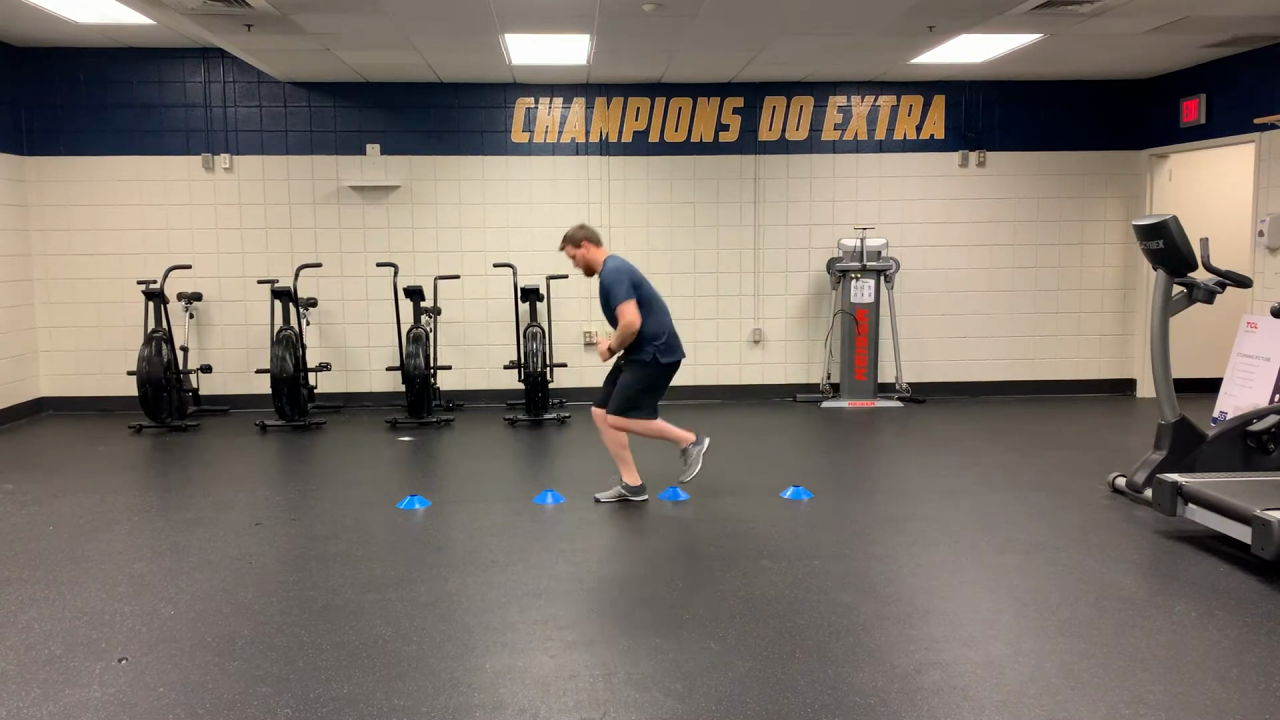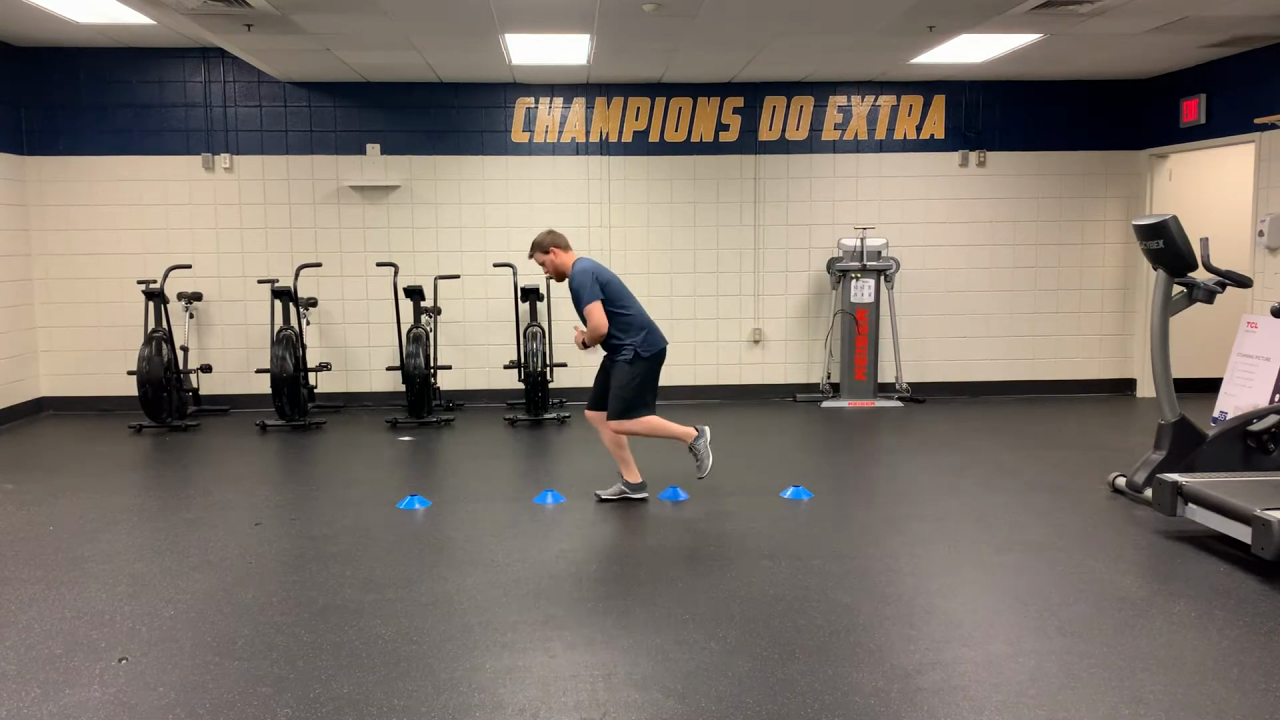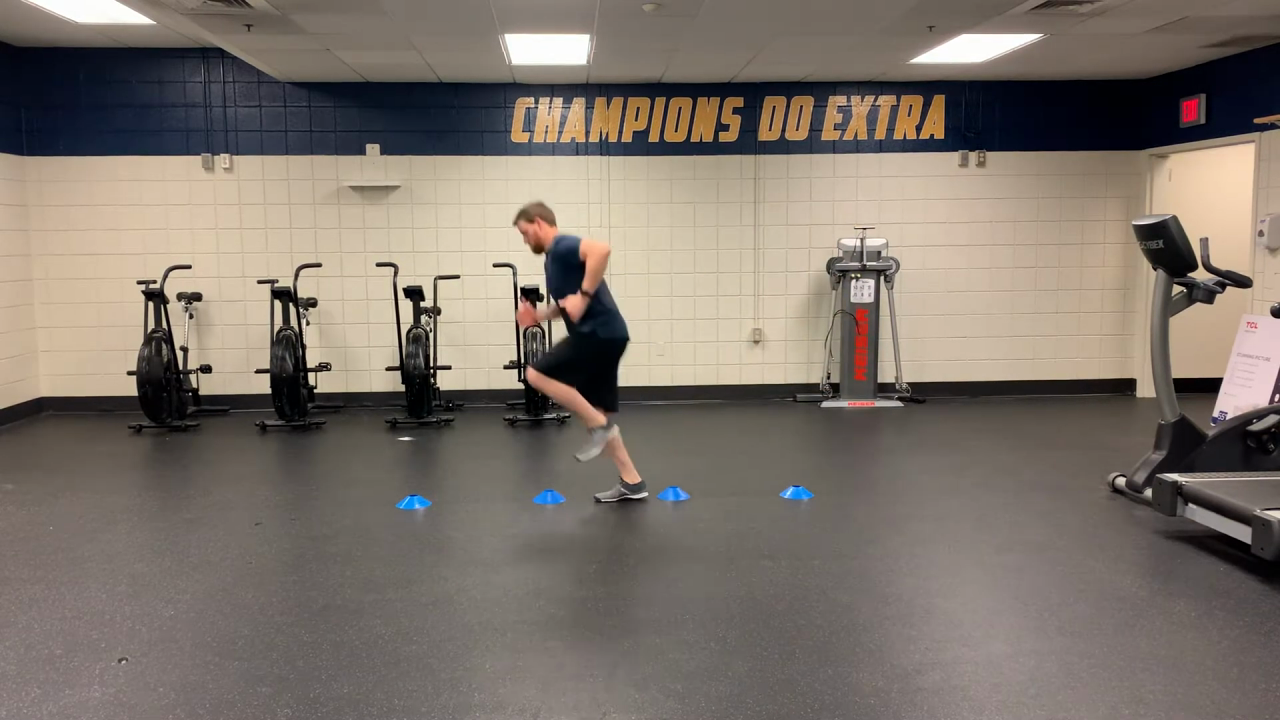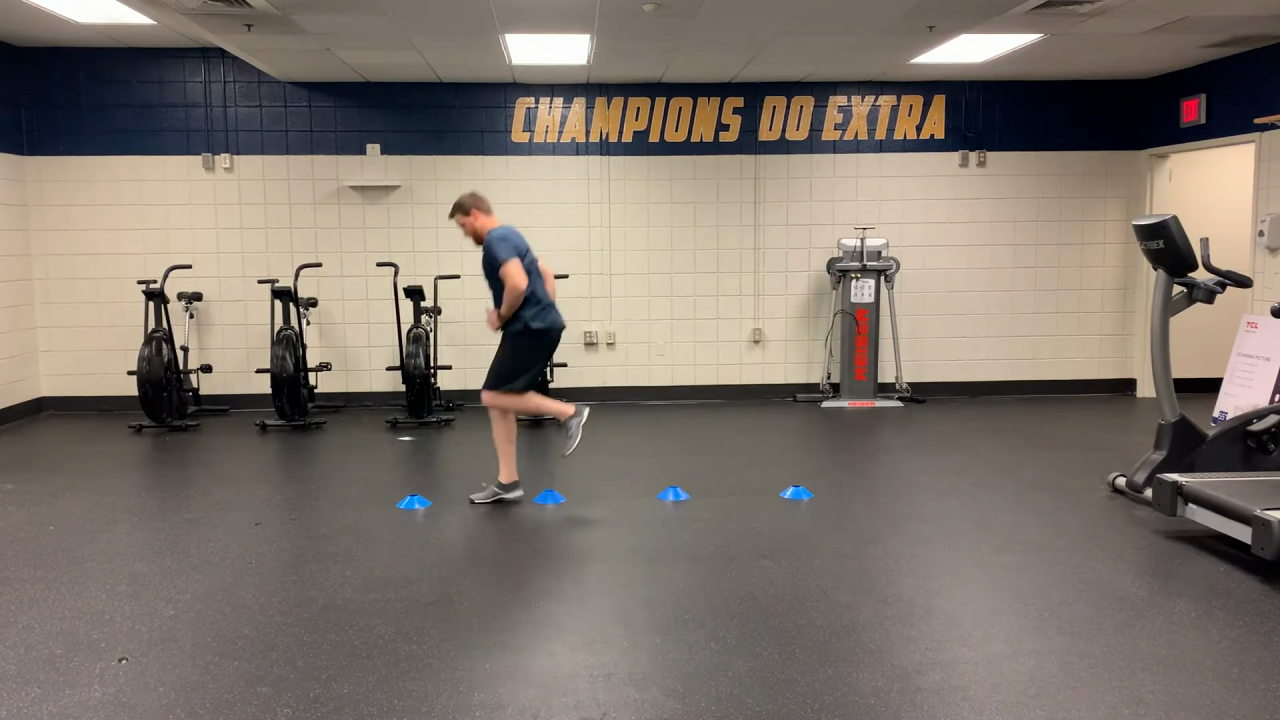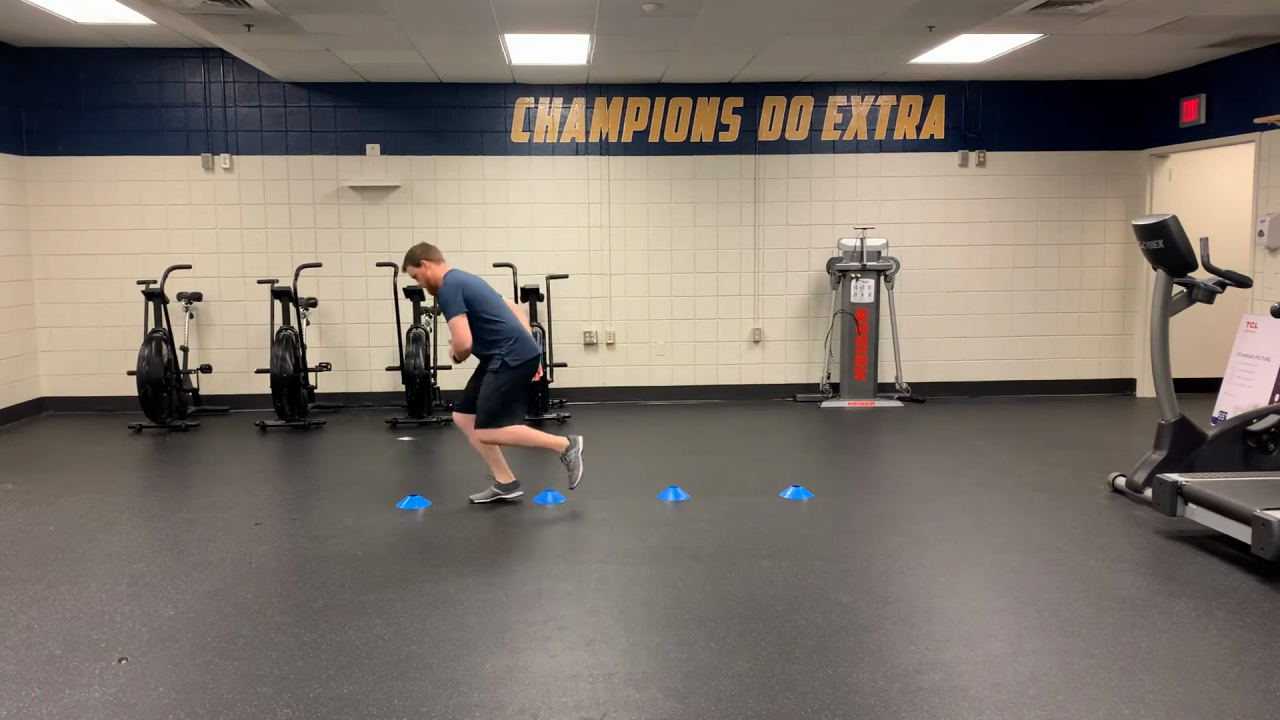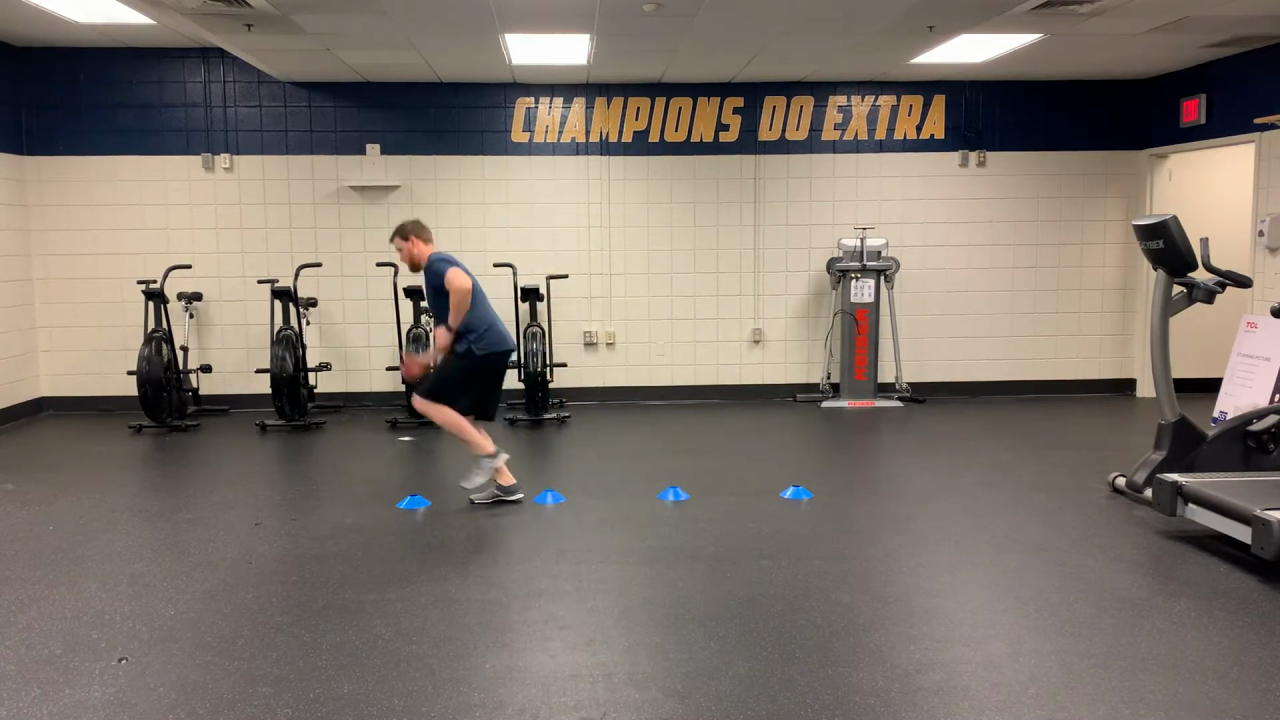
dt=0.4s
person 1, frame 1
left shoulder: (613, 273)
right shoulder: (613, 269)
left elbow: (631, 324)
left wrist: (610, 349)
right wrist: (616, 348)
left hip: (655, 354)
right hip: (644, 353)
left knee: (618, 418)
right knee: (602, 413)
left ankle: (690, 441)
right ankle: (632, 484)
person 1, frame 2
left shoulder: (580, 276)
right shoulder: (585, 270)
left elbow: (599, 326)
left wrist: (584, 339)
left hip: (639, 349)
right hip: (626, 351)
left knee: (620, 422)
right knee: (596, 415)
left ankle: (693, 436)
right ankle: (632, 482)
person 1, frame 3
left shoulder: (563, 246)
right shoulder: (556, 254)
left elbow: (600, 250)
left wrist: (583, 296)
right wrist: (540, 316)
left hip: (599, 334)
right hip: (599, 335)
left knee: (537, 376)
right knee: (598, 414)
left ankle: (599, 422)
right ankle: (631, 482)
person 1, frame 4
left shoulder: (497, 241)
right shoulder: (508, 237)
left elbow: (519, 284)
right elbow: (545, 273)
left wrist: (500, 316)
right wrist: (546, 315)
left hip: (532, 328)
right hip: (539, 326)
left knee: (495, 397)
right knee: (499, 397)
left ankle: (569, 413)
right ankle: (507, 482)
person 1, frame 5
left shoulder: (448, 289)
right shoulder: (461, 280)
left elbow: (463, 343)
right elbow: (514, 308)
left wrist: (456, 356)
right wrist: (531, 357)
left hip: (510, 359)
right hip: (505, 357)
left knee: (488, 432)
right knee: (464, 418)
left ankle: (566, 446)
right ankle: (505, 483)
person 1, frame 6
left shoulder: (437, 263)
right shoulder: (439, 266)
left elbow: (463, 287)
left wrist: (449, 332)
right wrist: (430, 360)
left hip: (480, 348)
right hip: (494, 347)
left knee: (425, 402)
right knee: (470, 420)
left ankle: (489, 452)
right ankle: (506, 483)
